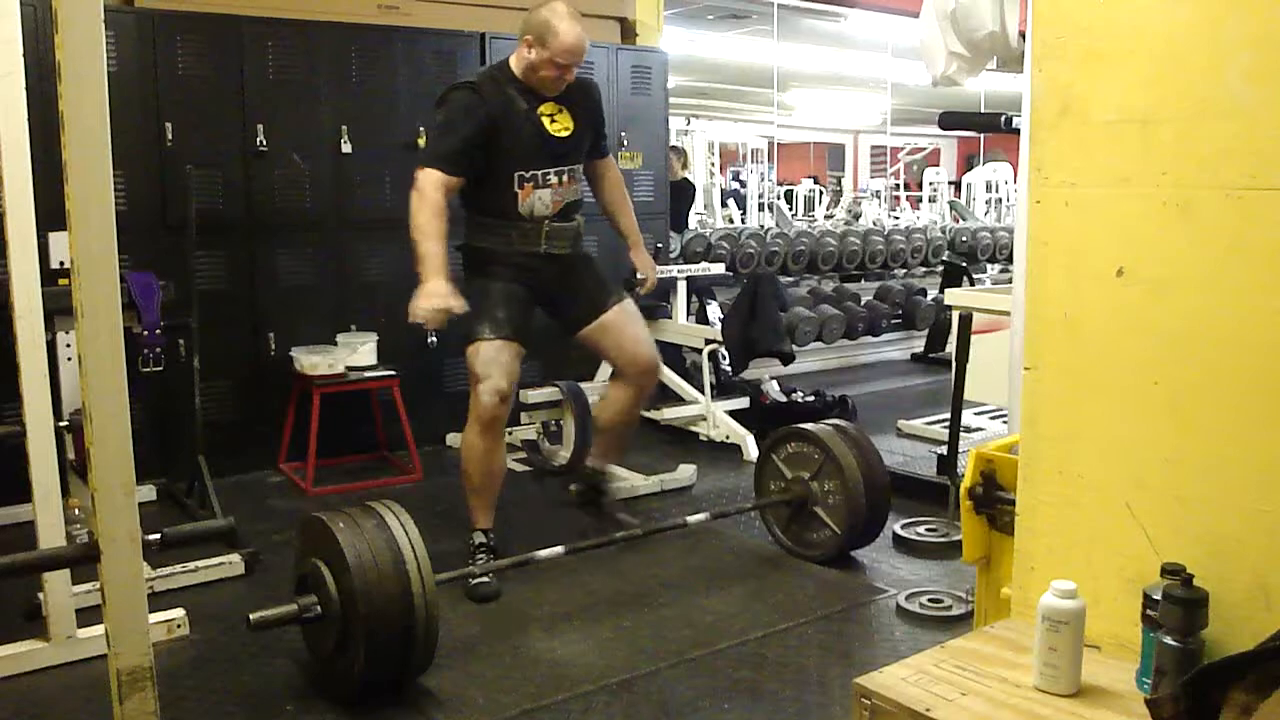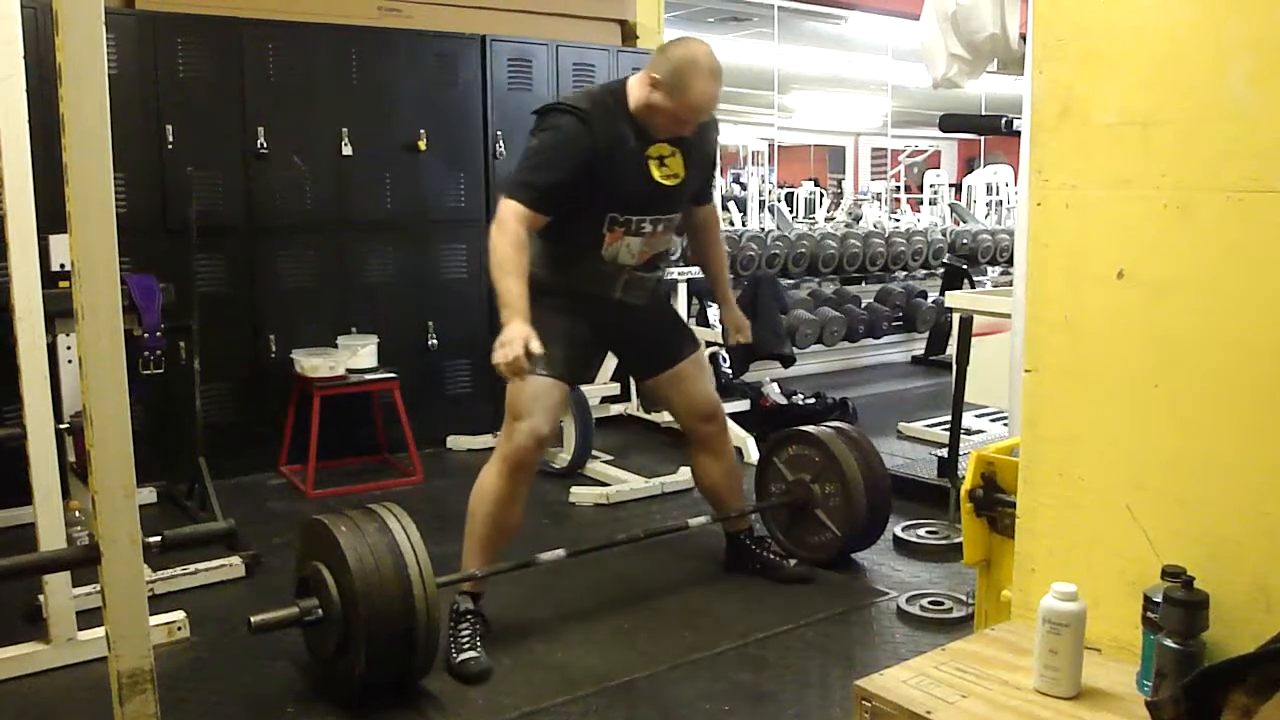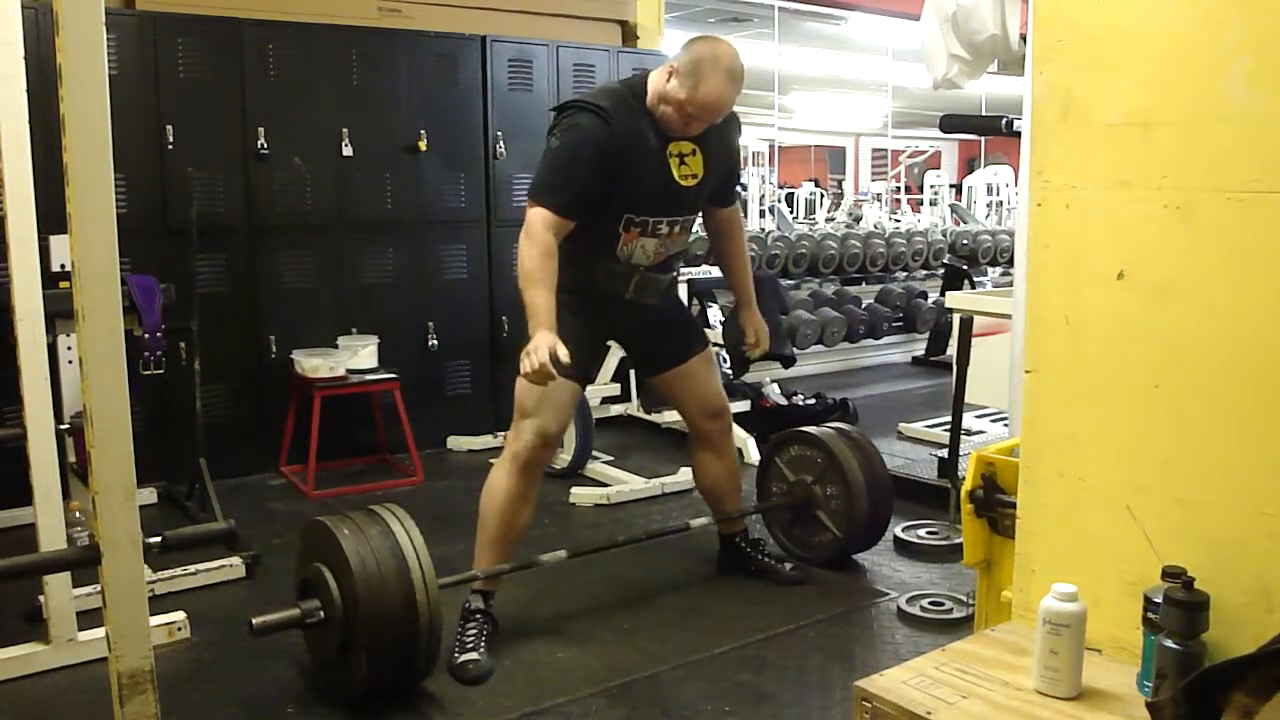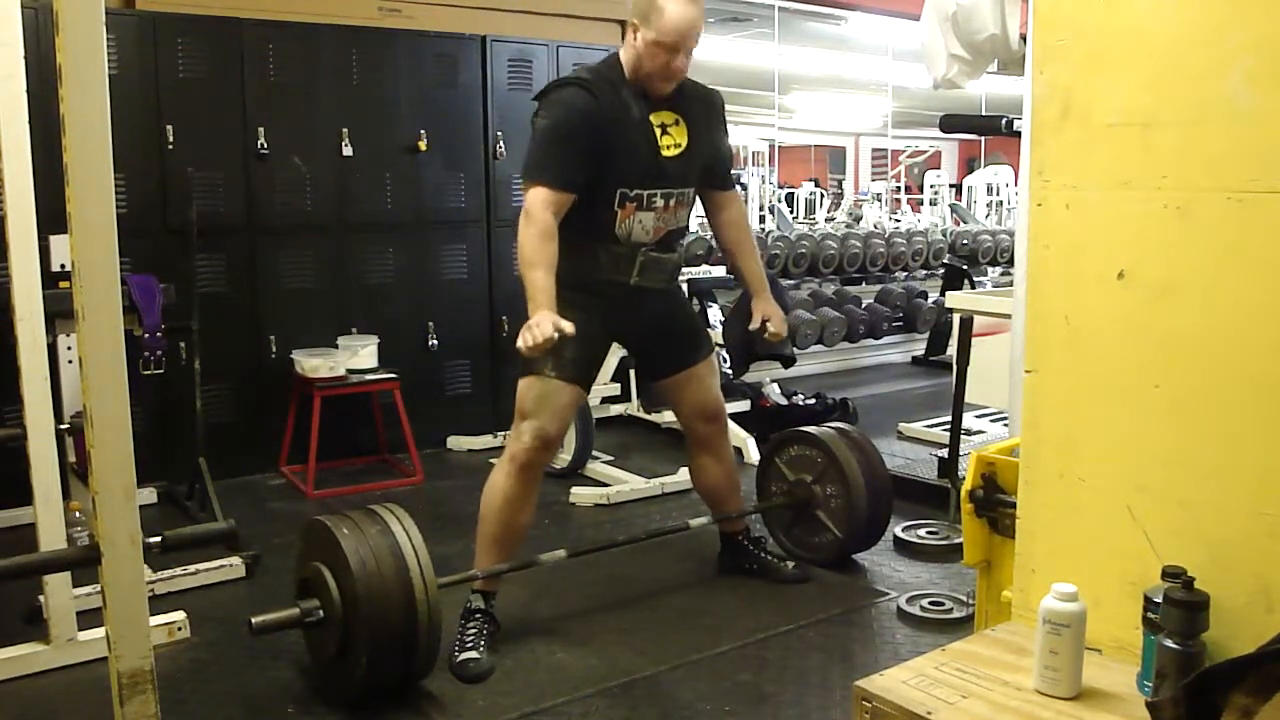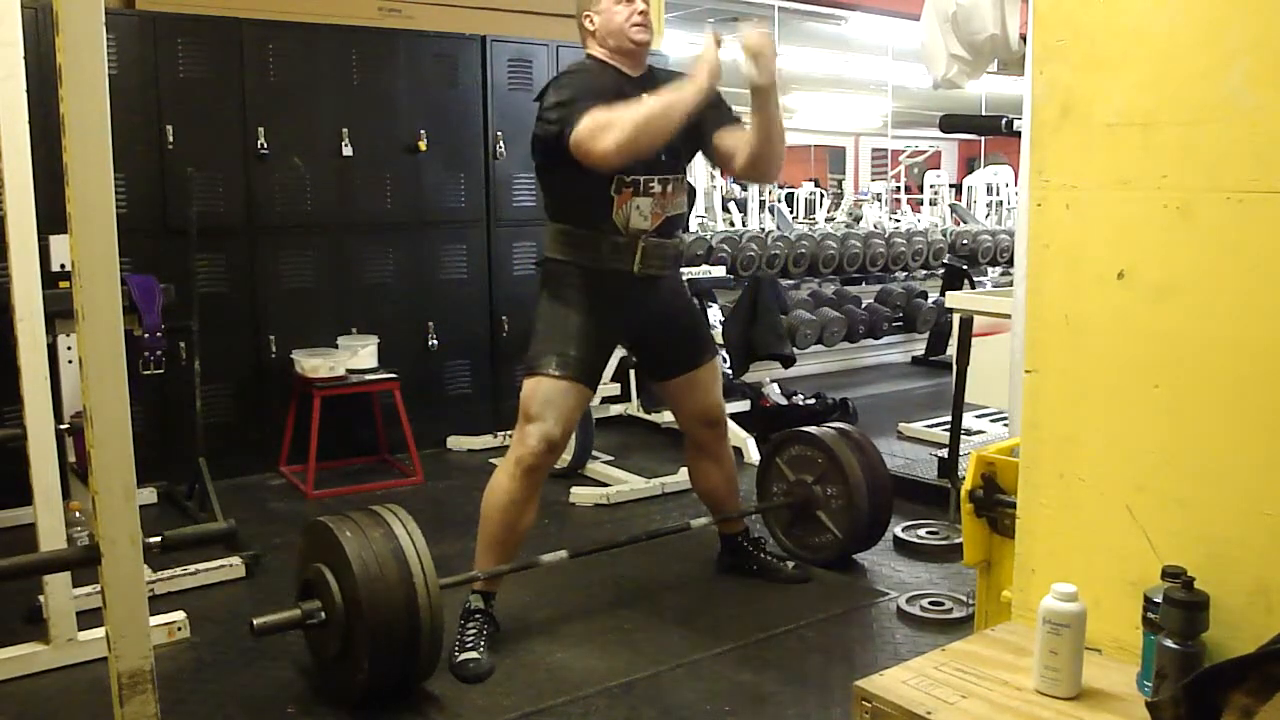
dt=1s
person 1, frame 1
left shoulder: (583, 94)
right shoulder: (478, 101)
left elbow: (602, 168)
right elbow: (430, 188)
left wrist: (636, 244)
right wrist: (434, 279)
left hip: (567, 257)
right hip: (499, 264)
left knee: (643, 363)
right knee: (492, 399)
left ankle: (594, 479)
right ankle: (482, 543)
person 1, frame 2
left shoulder: (698, 132)
right shoulder: (578, 128)
left elbow: (701, 217)
right elbow: (511, 222)
left wrist: (726, 301)
right wrist: (514, 321)
left hip: (642, 296)
right hip: (566, 297)
left knee: (707, 416)
right knee: (523, 442)
left ankle: (743, 541)
right ankle: (466, 607)
person 1, frame 3
left shoulder: (720, 130)
right shoulder: (596, 125)
left elbow: (723, 217)
right elbow: (541, 229)
left wrist: (748, 306)
right wrist: (543, 329)
left hip: (654, 294)
right hip: (578, 295)
left knee: (713, 414)
right knee: (531, 441)
left ankle: (737, 542)
right ankle: (478, 609)
person 1, frame 4
left shoulder: (703, 106)
right shoulder: (579, 102)
left elbow: (724, 204)
right elbow: (541, 211)
left wrist: (761, 293)
right wrist: (543, 308)
left hip: (658, 288)
right hip: (582, 291)
left knee: (709, 418)
right knee: (530, 443)
left ankle: (738, 543)
right ankle: (479, 606)
person 1, frame 5
left shoulder: (686, 94)
right shoulder: (576, 87)
left elbow: (759, 166)
right elbow: (609, 142)
left wrist: (764, 88)
right wrist: (698, 84)
left hip: (660, 283)
right hip: (583, 287)
left knee: (709, 423)
right knee: (536, 446)
left ankle: (737, 544)
right ankle: (478, 606)
